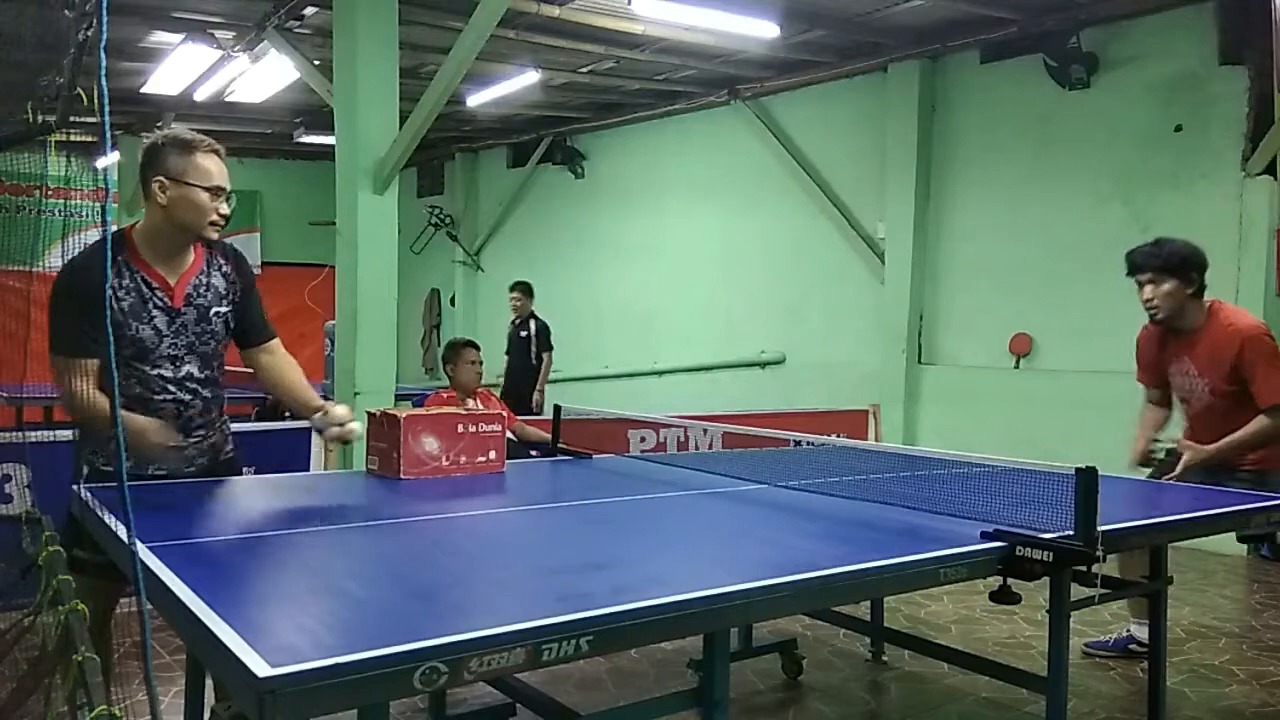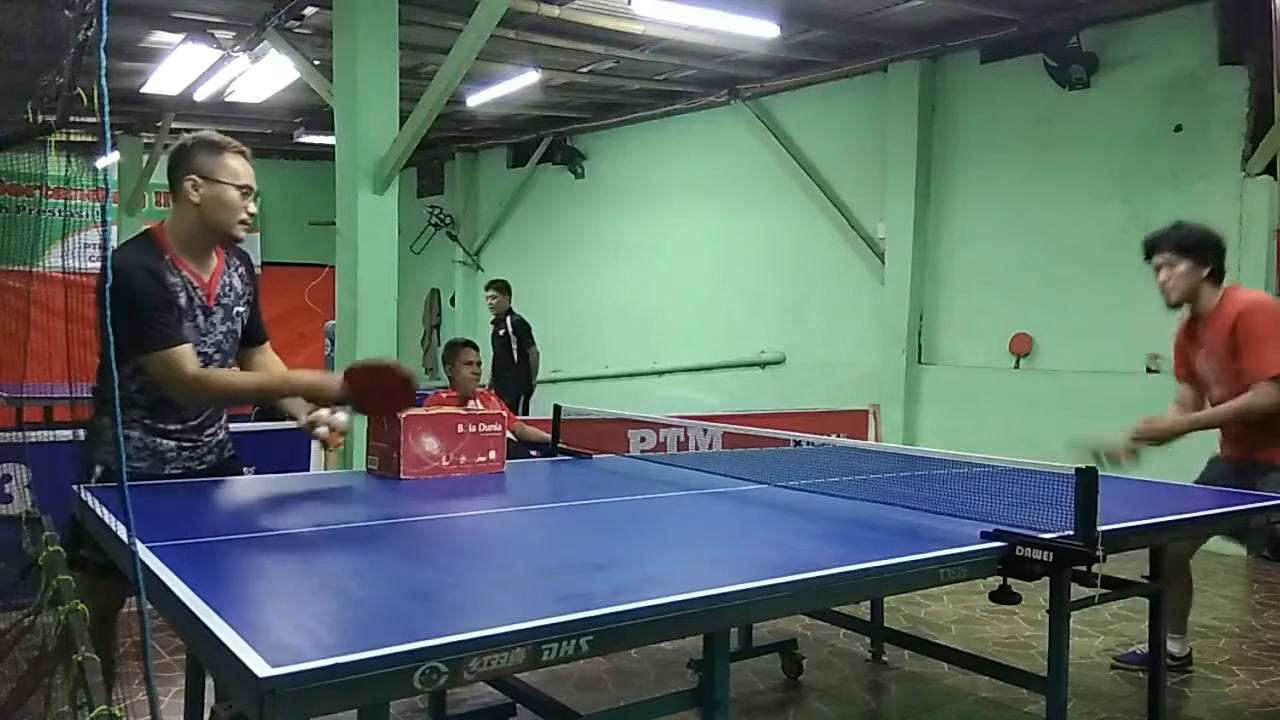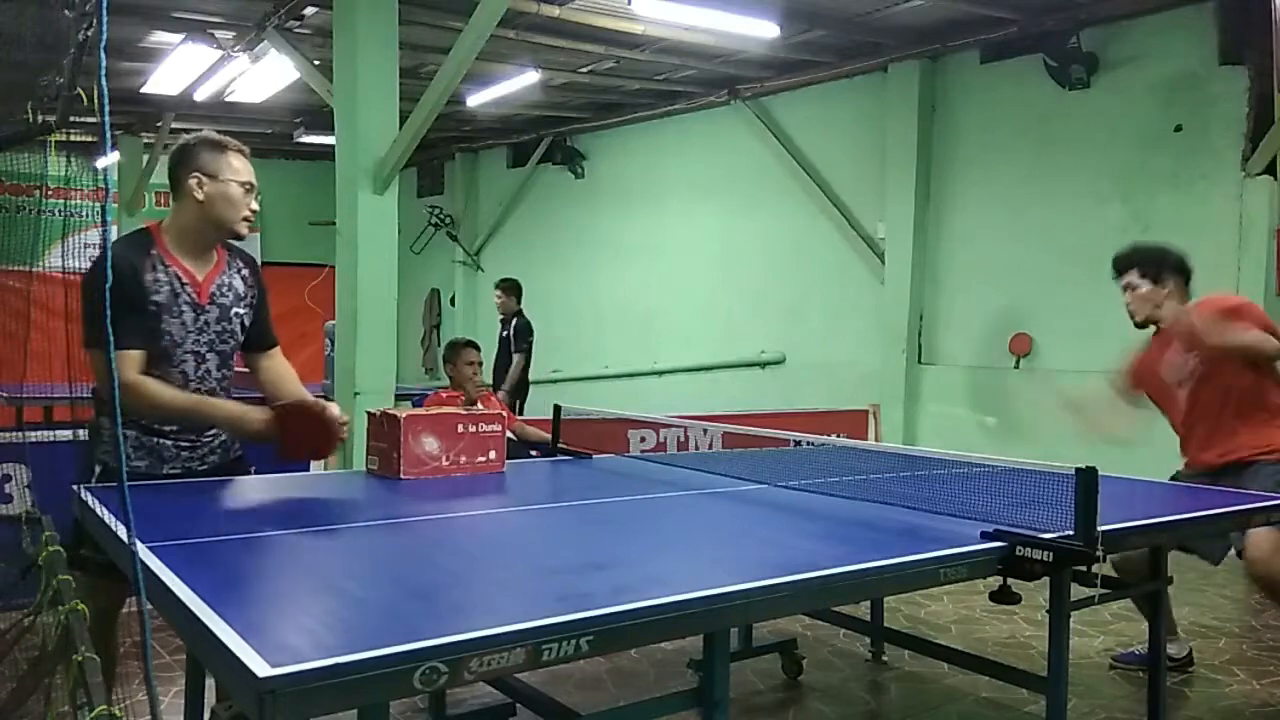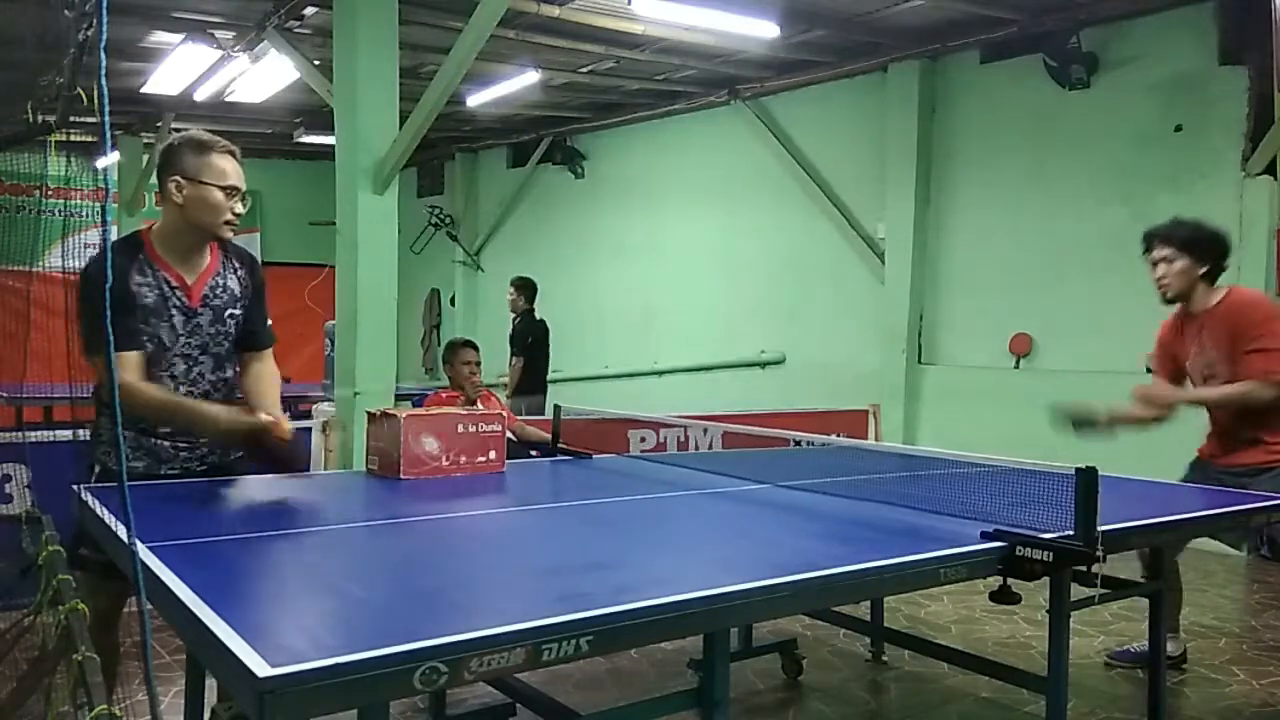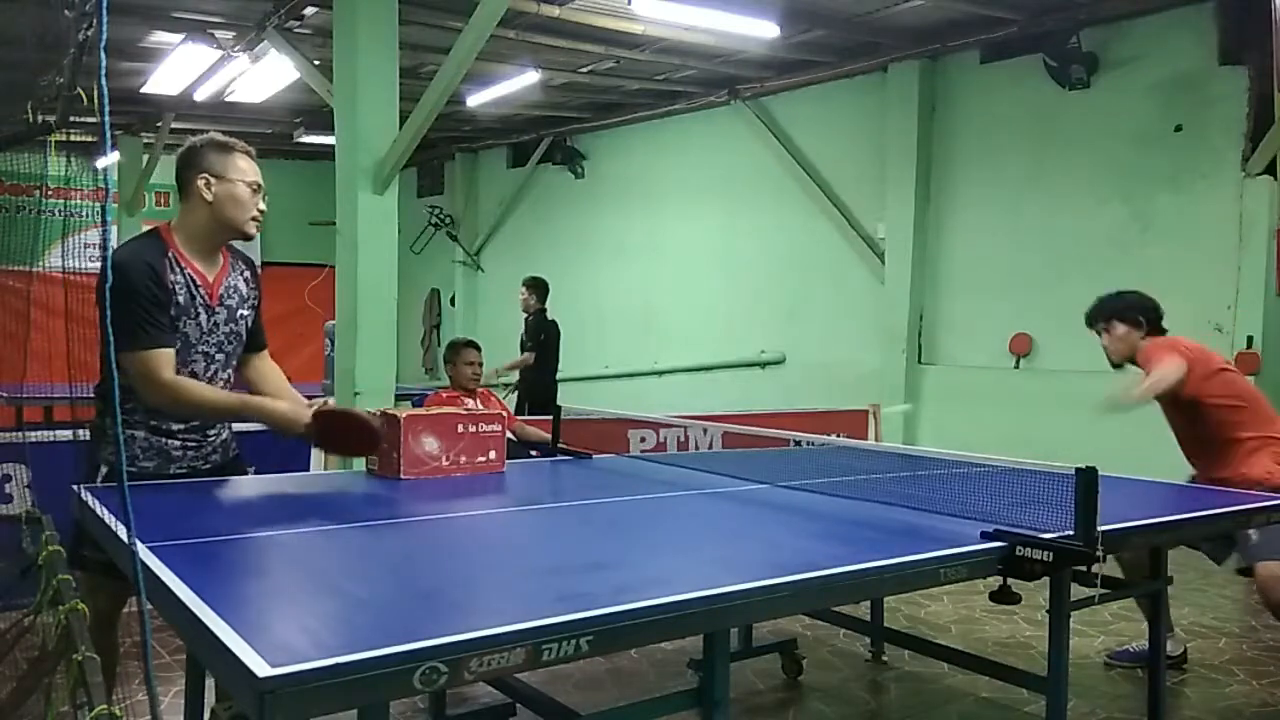
dt=0.5s
person 1, frame 1
left shoulder: (229, 267)
right shoulder: (89, 274)
left elbow: (267, 353)
right elbow: (77, 382)
left wrist: (318, 409)
right wrist: (129, 427)
left hip: (211, 465)
right hip: (119, 471)
right knee: (93, 607)
person 1, frame 2
left shoulder: (240, 267)
right shoulder: (133, 269)
left elbow: (256, 356)
right elbow: (185, 381)
left wrist: (305, 411)
right wrist: (309, 383)
left hip: (213, 463)
right hip: (129, 468)
right knee: (98, 606)
person 1, frame 3
left shoulder: (245, 272)
right shoulder: (121, 268)
left elbow: (266, 359)
right elbow: (119, 382)
left wrist: (312, 408)
right wrist: (233, 416)
left hip: (220, 467)
right hip: (132, 469)
right knee: (99, 606)
left ankle: (234, 703)
person 1, frame 4
left shoulder: (242, 268)
right shoulder: (112, 272)
left elbow: (259, 358)
right elbow: (125, 386)
left wrist: (267, 414)
right wrist: (209, 416)
left hip: (219, 466)
right hip: (131, 467)
right knee: (100, 607)
person 1, frame 5
left shoulder: (244, 272)
right shoulder: (136, 267)
right elbow: (158, 385)
left wrist: (305, 411)
right wrist: (270, 413)
left hip: (217, 462)
right hip: (135, 467)
right knee: (101, 604)
person 2, frame 1
left shoulder: (1246, 334)
right shoulder: (1151, 338)
right elbow: (1157, 403)
left wrist: (1212, 452)
right wrist: (1143, 440)
right hip: (1199, 458)
right ankle: (1141, 634)
person 2, frame 2
right shoulder: (1190, 331)
right elbow: (1188, 405)
left wrist: (1177, 428)
right wrist: (1146, 432)
right hip: (1238, 459)
right knee: (1170, 543)
right ankle: (1174, 647)
person 2, frame 3
left shoulder: (1220, 310)
right shoulder: (1152, 352)
right elbow: (1123, 403)
left wrist: (1210, 330)
right hip: (1203, 473)
right knee: (1126, 560)
right ankle: (1173, 648)
person 2, frame 4
right shoulder: (1173, 331)
right elbow: (1156, 409)
left wrist: (1180, 395)
right wrist: (1109, 415)
right hip: (1219, 460)
right ankle: (1169, 643)
person 2, frame 5
left shoulder: (1164, 350)
right shoulder: (1156, 366)
left elbow: (1170, 376)
left wrist: (1139, 390)
right hip: (1217, 482)
right ankle: (1168, 645)
